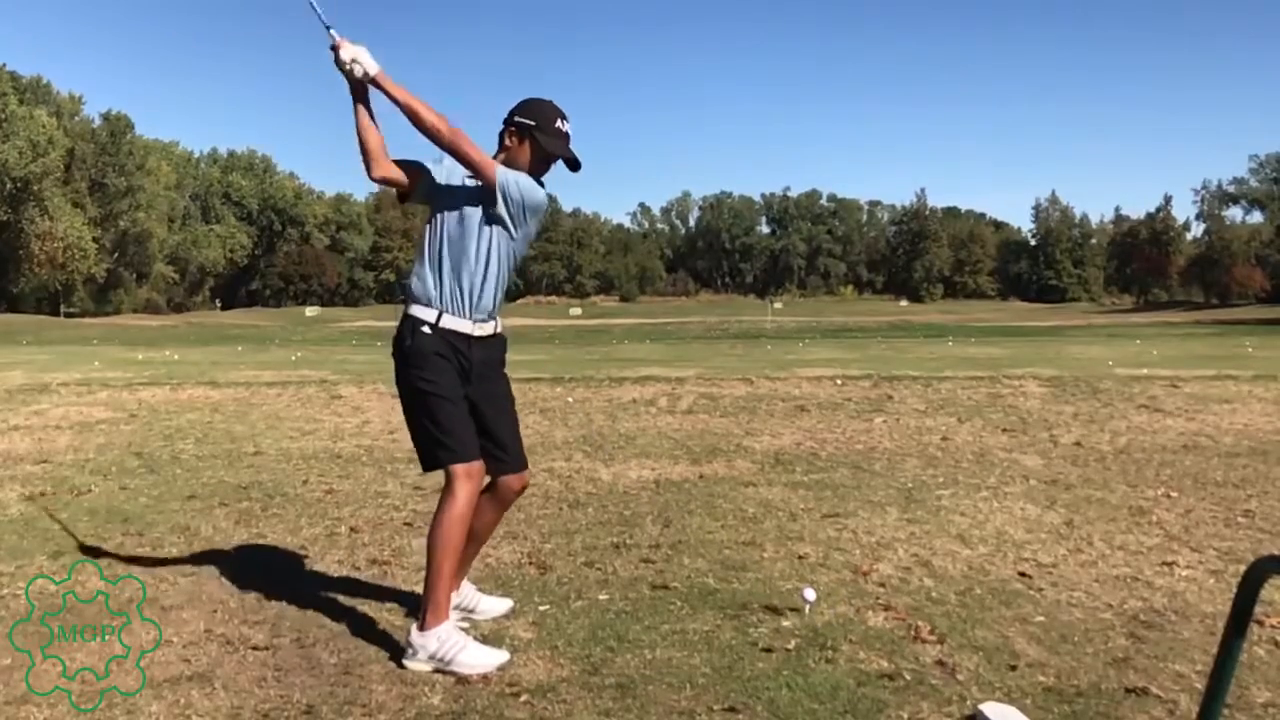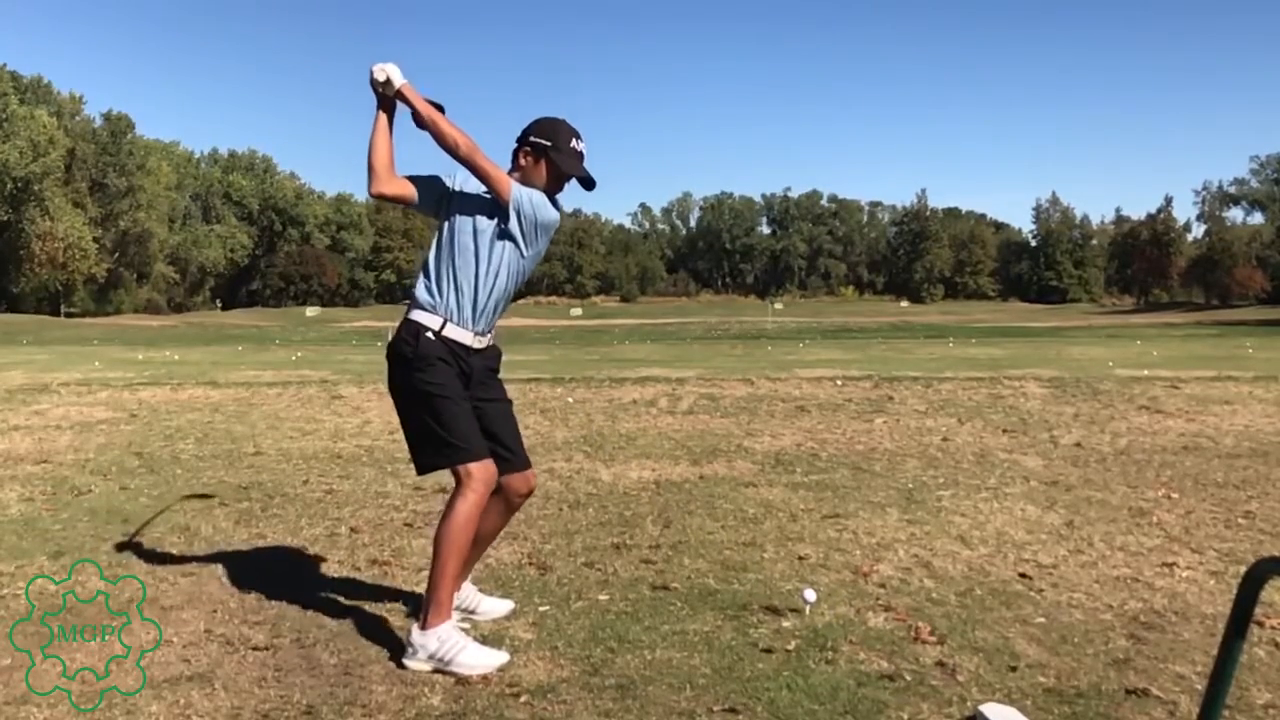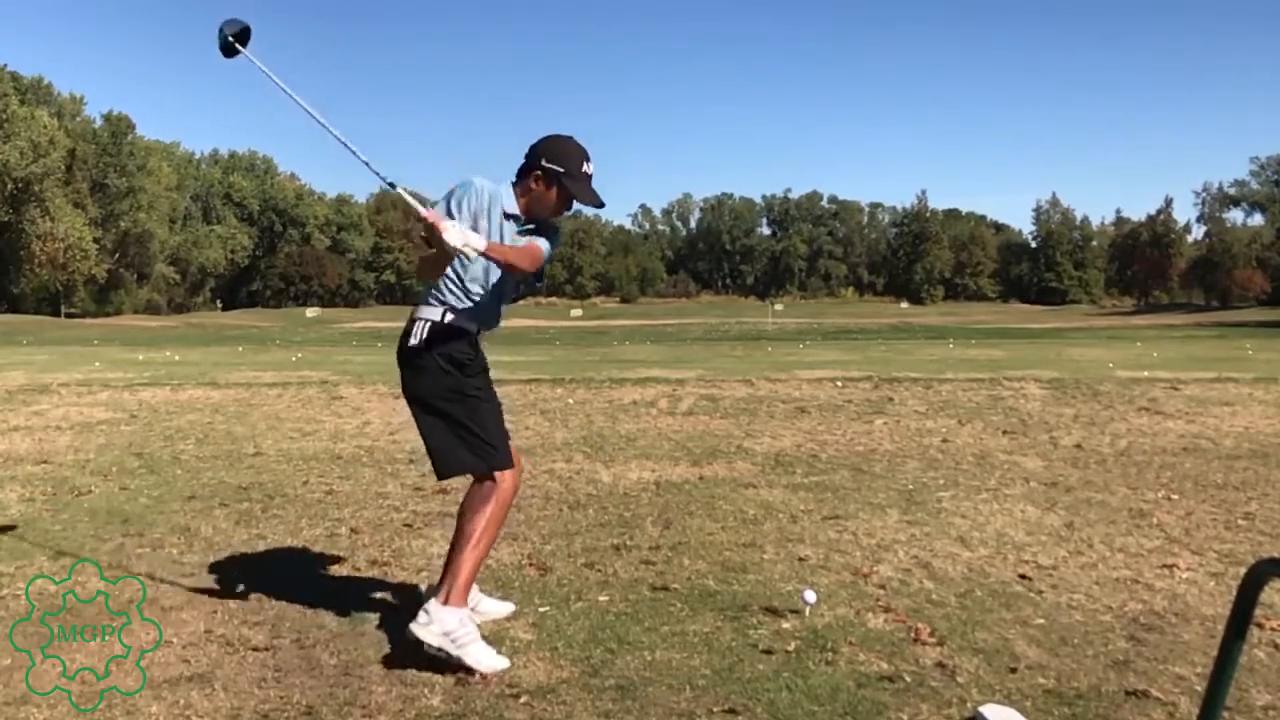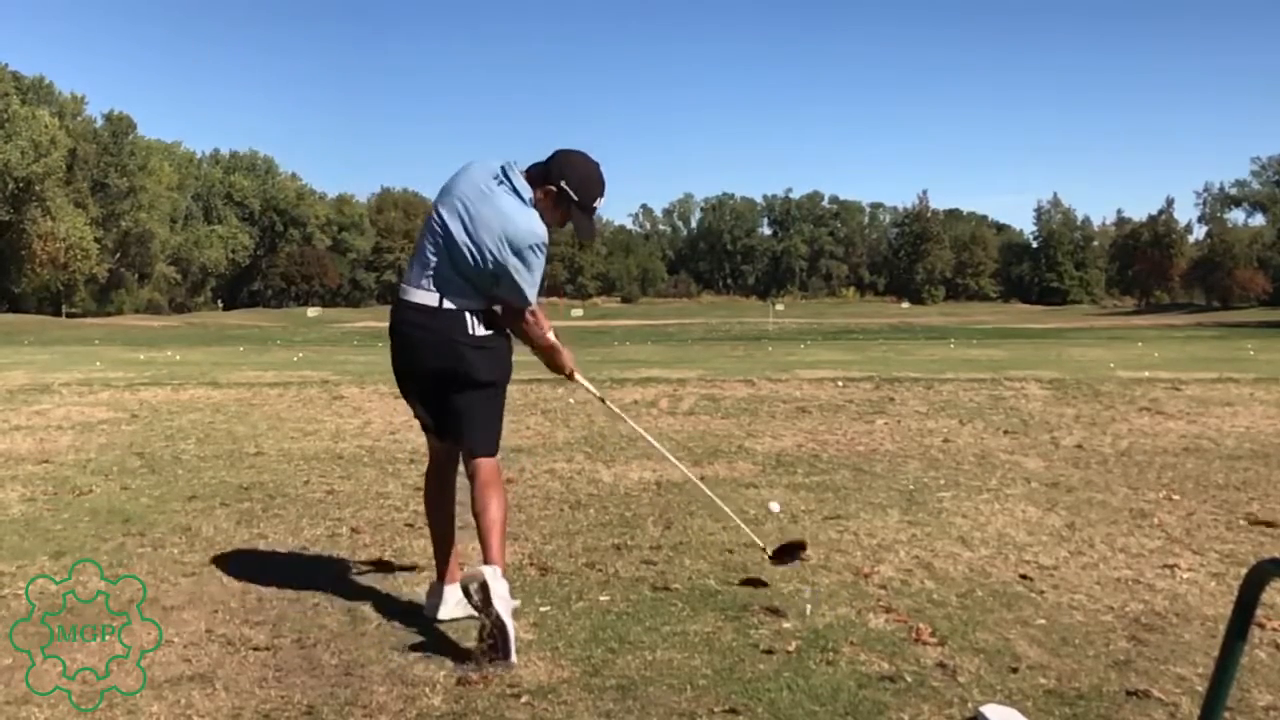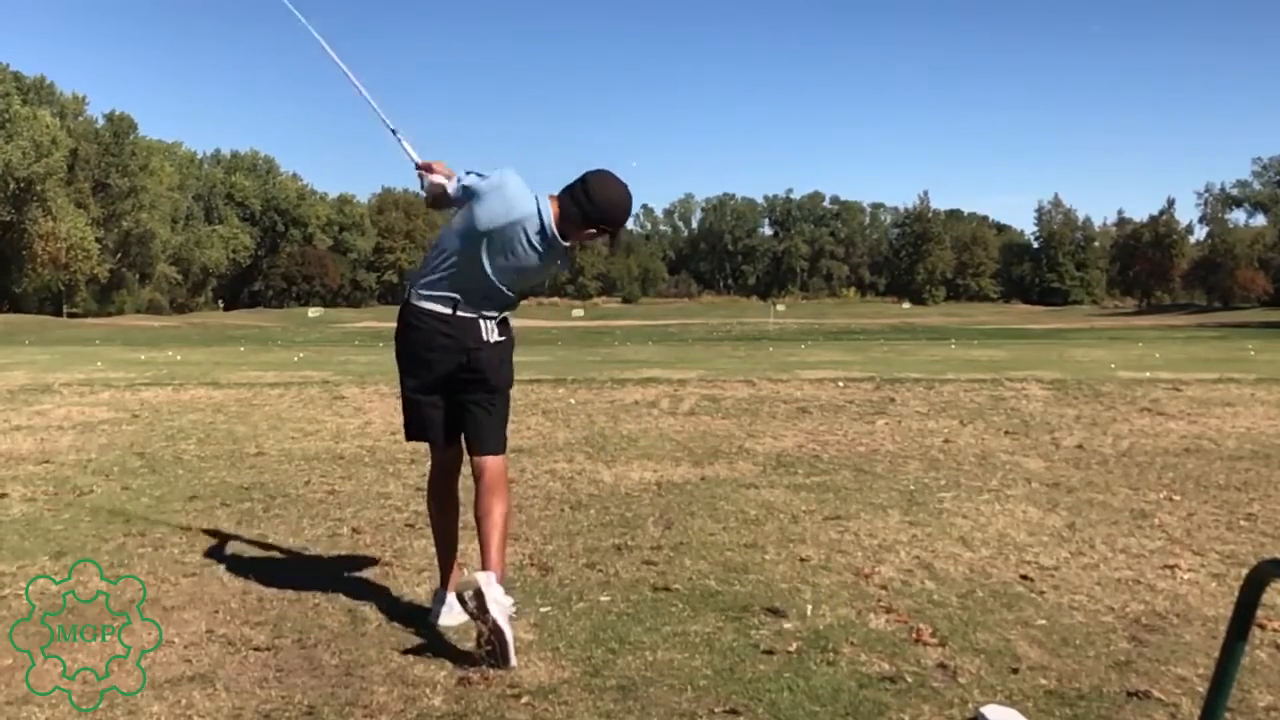
dt=1s
person 1, frame 1
left shoulder: (532, 198)
right shoulder: (445, 174)
left elbow: (457, 144)
right elbow: (384, 171)
left wrist: (381, 78)
right wrist: (359, 88)
left hip: (483, 347)
right hip: (428, 341)
left knee: (510, 479)
right knee: (465, 474)
left ankle: (452, 586)
right ankle: (431, 632)
person 1, frame 2
left shoulder: (544, 215)
right shoulder: (460, 188)
left elbow: (467, 152)
right elbow: (382, 185)
left wrist: (406, 90)
right wrist: (386, 105)
left hip: (475, 356)
right hip: (426, 348)
left knee: (518, 482)
right knee: (478, 475)
left ankle: (453, 587)
right ankle: (432, 631)
person 1, frame 3
left shoulder: (545, 233)
right shoulder: (477, 194)
left elbow: (525, 262)
right elbow: (427, 273)
left wrist: (478, 244)
right wrist: (441, 240)
left hip: (458, 350)
right hip: (438, 345)
left knee: (503, 464)
right knee: (500, 478)
left ankle: (453, 588)
right ankle: (445, 612)
person 1, frame 4
left shoulder: (478, 173)
right shoulder: (528, 232)
right elbow: (514, 316)
left wrist: (544, 326)
right wrist: (552, 351)
left hip: (410, 324)
right hip: (464, 335)
left knee: (442, 455)
right knee: (481, 462)
left ankle: (448, 587)
right ankle: (493, 577)
person 1, frame 5
left shoulder: (505, 188)
right shoulder: (550, 258)
left elbow: (440, 194)
left wrist: (435, 177)
left hip: (421, 328)
right hip: (480, 340)
left knee: (444, 464)
right knee: (490, 467)
left ankle: (449, 592)
right ankle: (490, 584)
